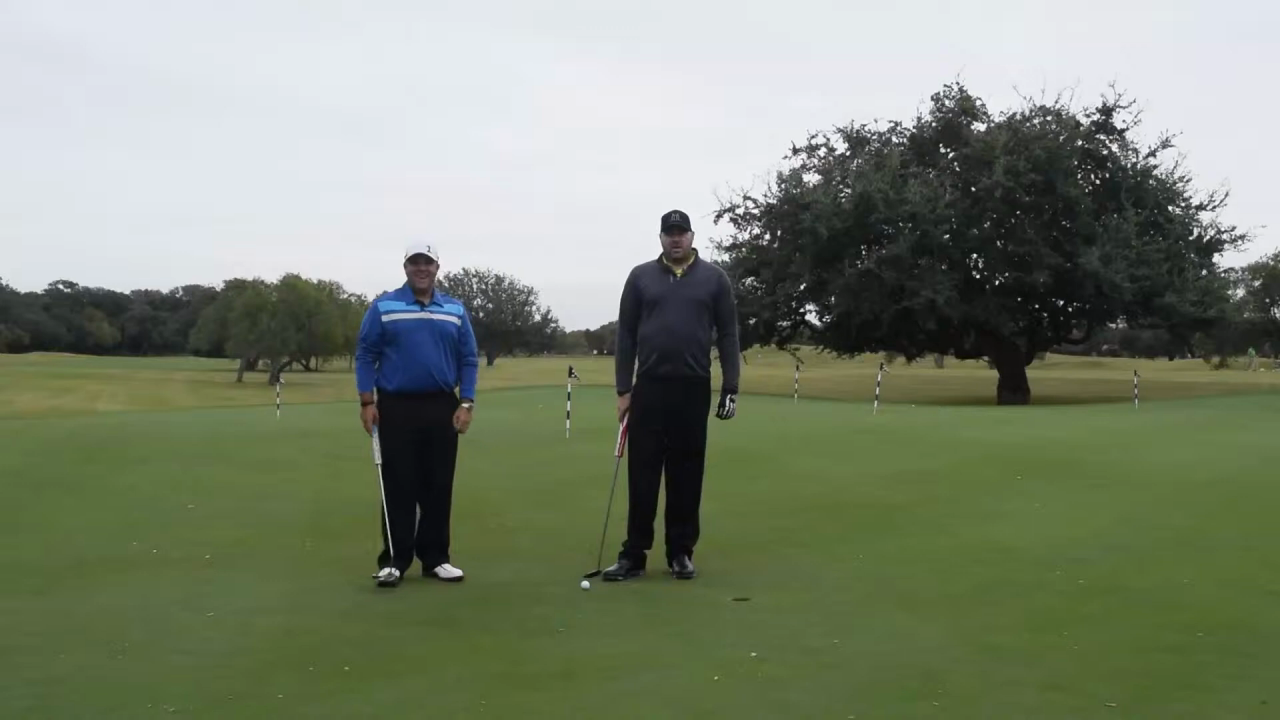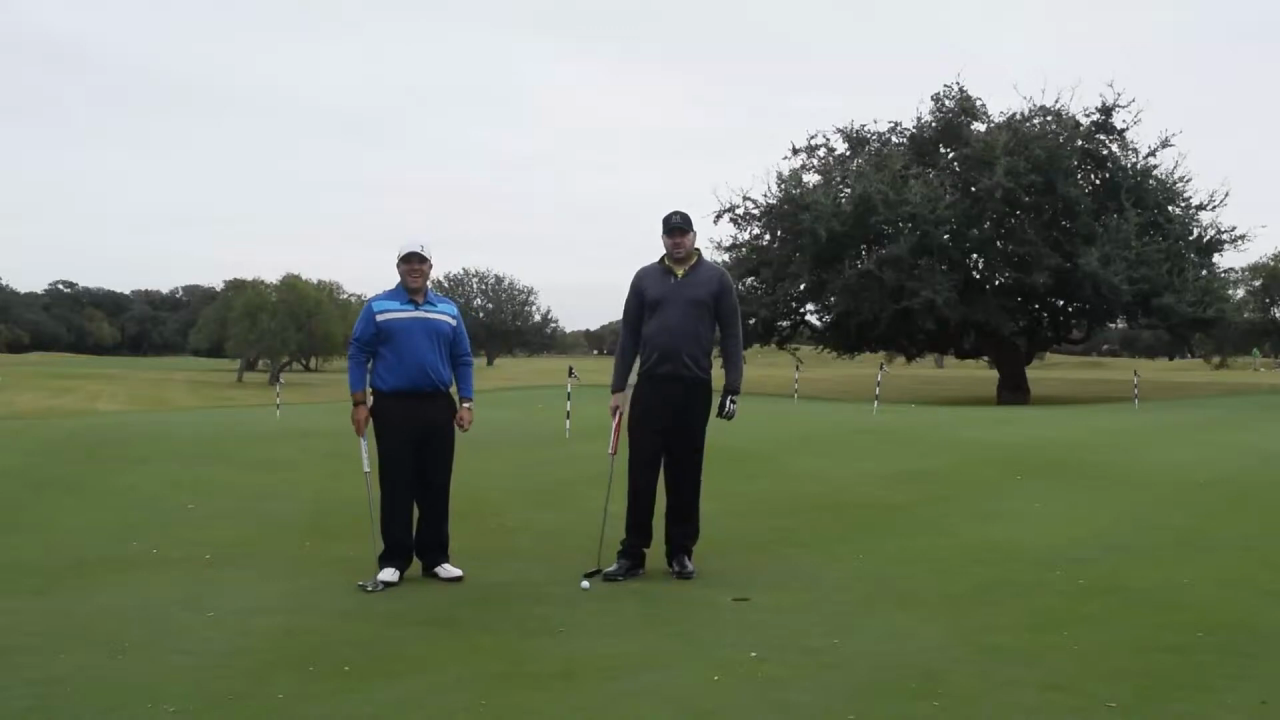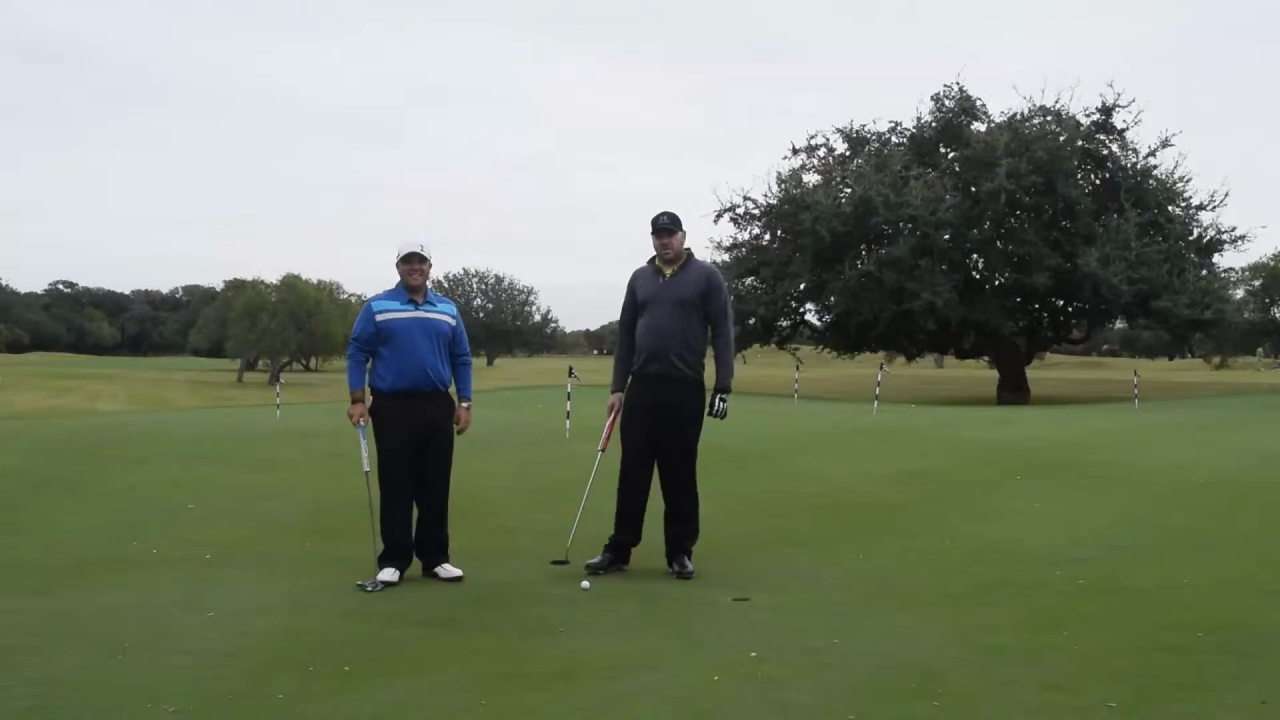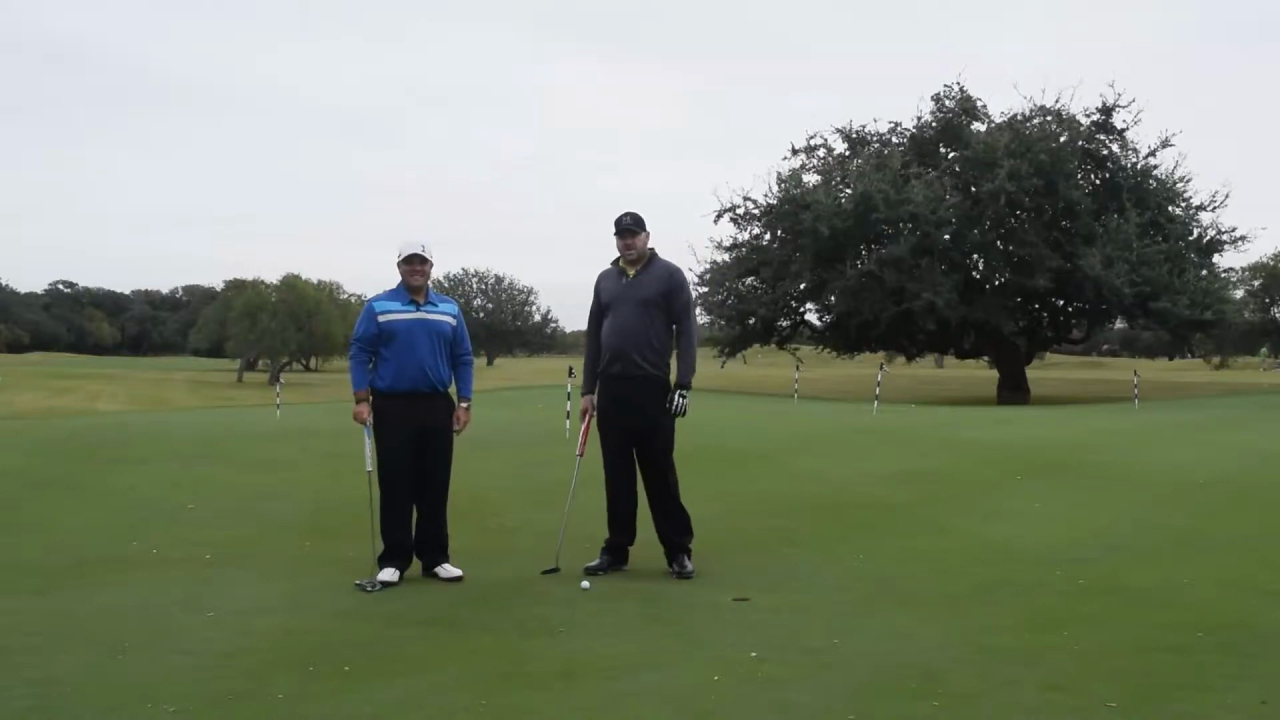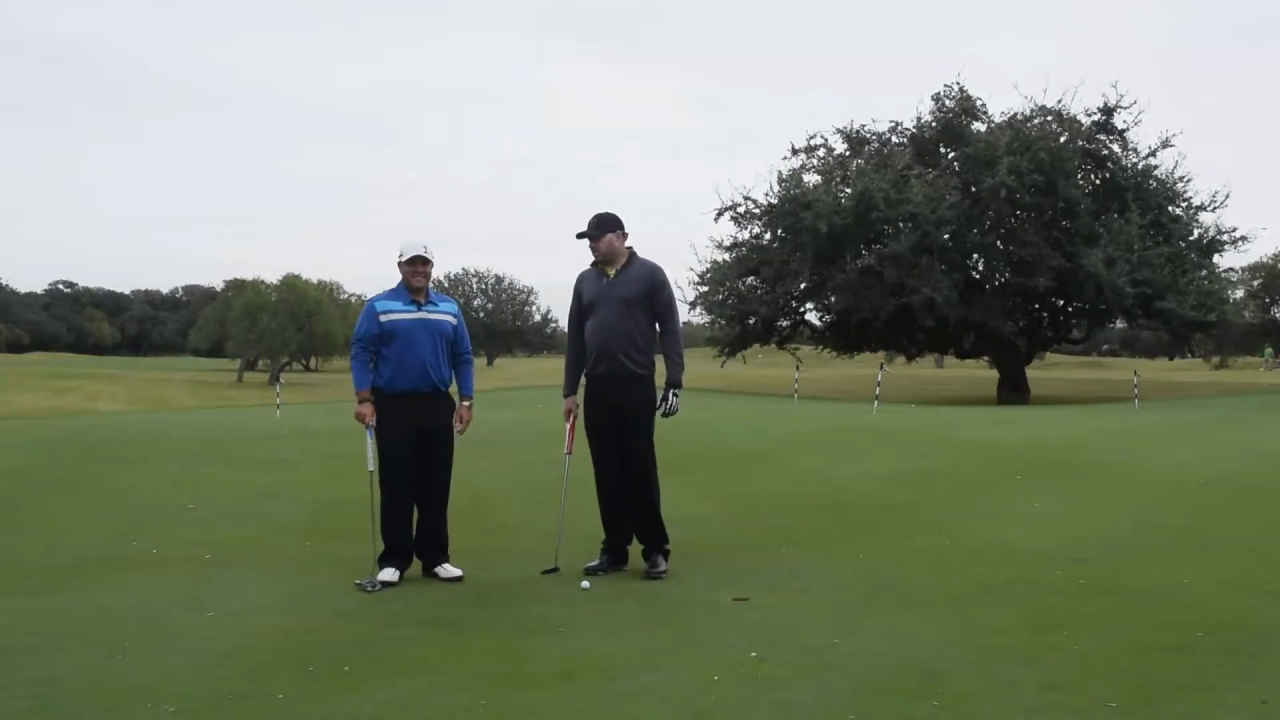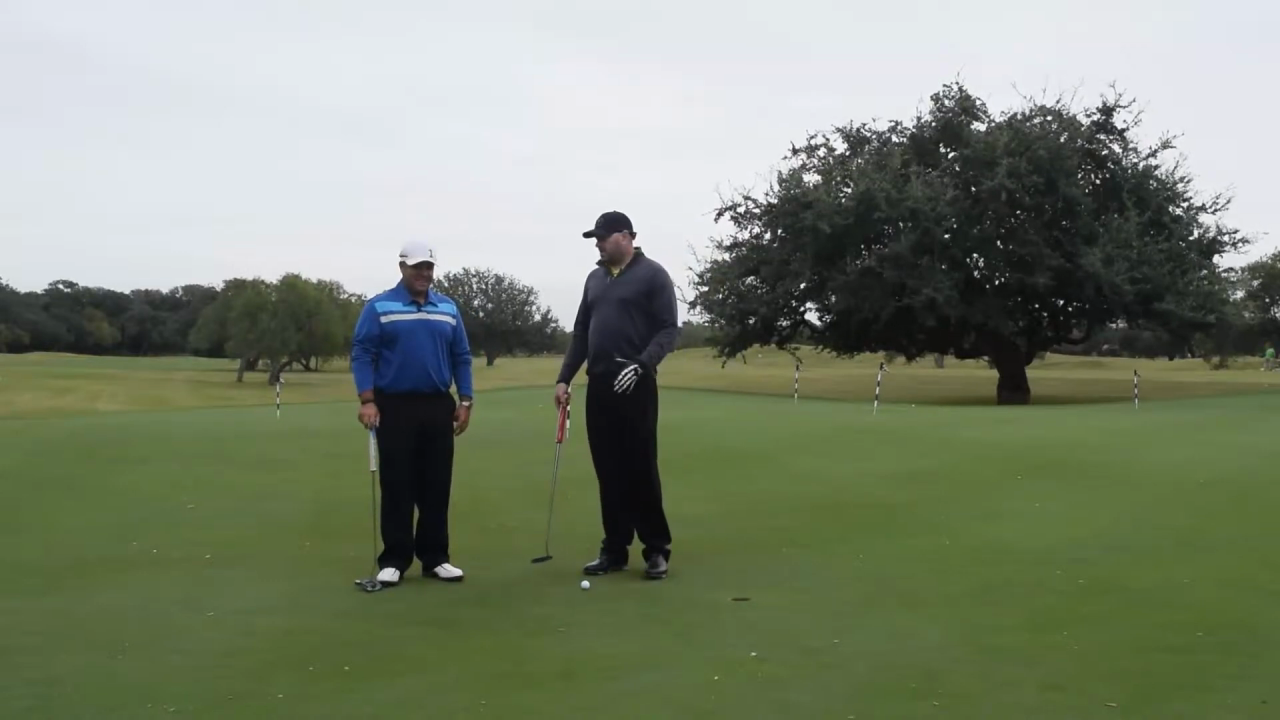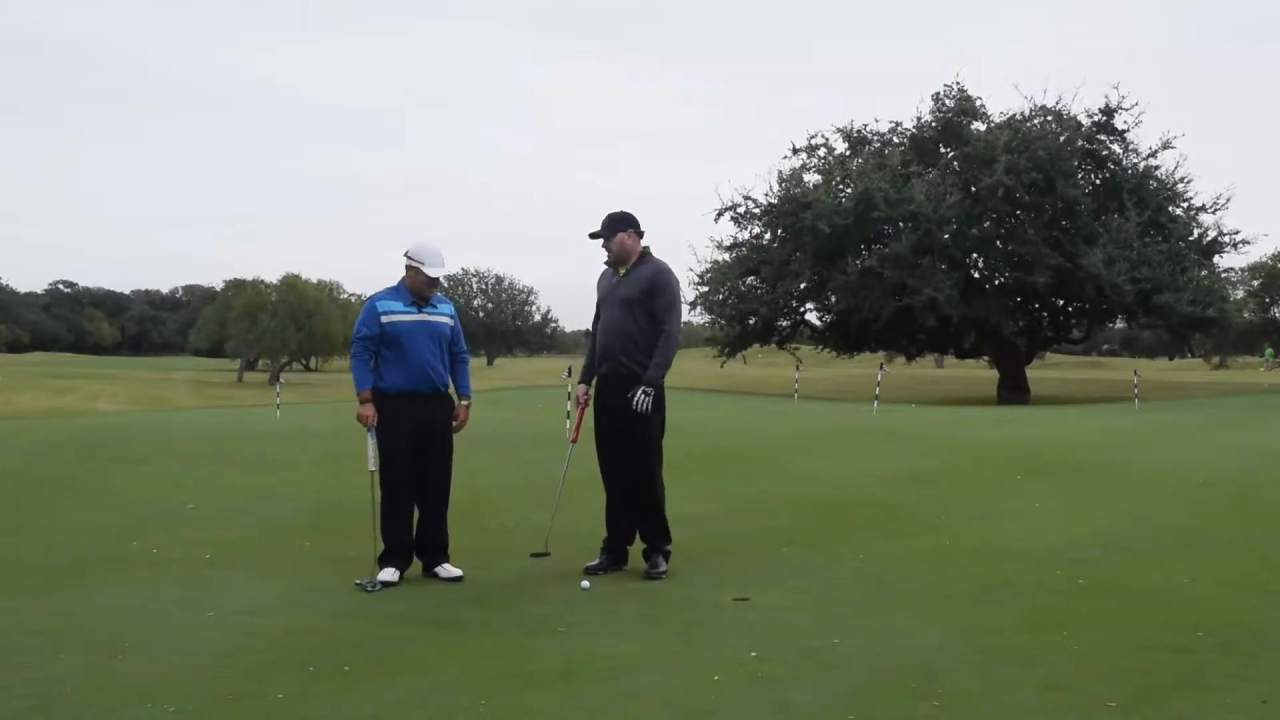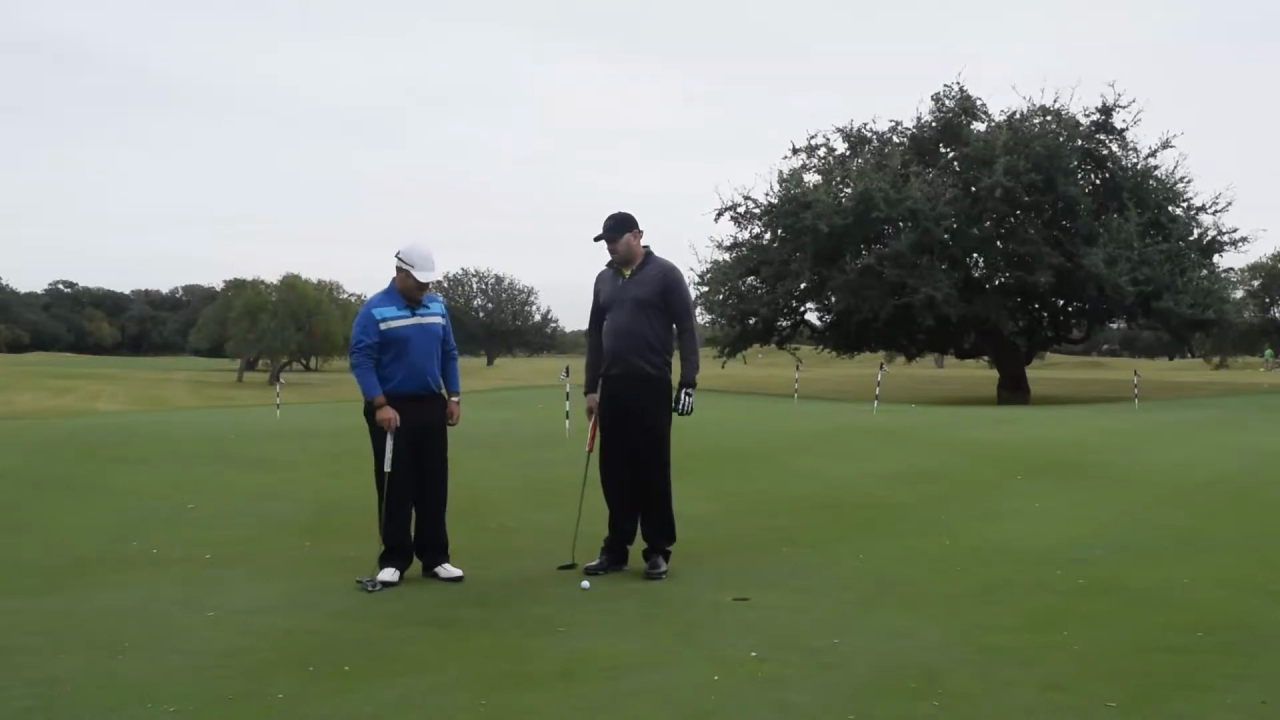
dt=0.5s
person 1, frame 1
left shoulder: (714, 278)
right shoulder: (640, 277)
left elbow: (727, 334)
right elbow: (626, 335)
left wrist: (730, 387)
right wrist: (623, 390)
left hip: (694, 389)
right hip: (649, 387)
left knee: (687, 474)
right knee: (643, 473)
left ankle: (681, 552)
right ankle: (634, 553)
person 1, frame 2
left shoulder: (716, 278)
right shoulder: (645, 277)
left elbow: (731, 335)
right elbow: (629, 334)
left wrist: (732, 388)
right wrist: (618, 387)
left hip: (694, 389)
right hip: (650, 387)
left knee: (685, 474)
right knee: (641, 472)
left ankle: (680, 551)
right ankle: (632, 553)
person 1, frame 3
left shoulder: (706, 276)
right shoulder: (639, 278)
left elbow: (722, 334)
right elbow: (626, 334)
left wrist: (723, 387)
right wrist: (618, 386)
left hip: (685, 388)
right hip: (642, 387)
left knee: (680, 473)
right knee: (632, 470)
left ankle: (680, 551)
right ankle: (619, 548)
person 1, frame 4
left shoulder: (669, 275)
right shoulder: (605, 279)
left elbow: (686, 332)
right elbow: (594, 337)
left wrist: (683, 384)
right wrist: (588, 389)
left hip: (653, 387)
right hip: (611, 388)
left knee: (659, 470)
right knee: (616, 472)
left ankle: (678, 549)
right ankle: (616, 549)
person 1, frame 5
left shoulder: (649, 274)
right shoulder: (585, 280)
left elbow: (670, 330)
right elbow: (575, 338)
left wrist: (673, 383)
right wrist: (570, 390)
left hip: (636, 385)
right hip: (597, 388)
left knee: (640, 469)
right knee: (607, 471)
left ankle: (655, 549)
right ankle: (615, 549)
person 1, frame 6
left shoulder: (652, 275)
right shoulder: (595, 278)
left elbow: (668, 329)
right elbow: (581, 332)
left wrist: (642, 365)
right wrist: (564, 377)
left hip: (636, 387)
right hip: (599, 386)
left knee: (641, 469)
right knee: (608, 471)
left ankle: (657, 548)
right ankle: (615, 548)
person 1, frame 7
left shoulder: (658, 274)
right shoulder: (607, 277)
left elbow: (669, 333)
left wrist: (651, 383)
right wrist: (585, 378)
left hip: (642, 389)
right hip: (608, 386)
left knee: (645, 471)
right knee: (613, 471)
left ankle: (657, 550)
right ankle: (615, 548)
person 1, frame 8
left shoulder: (664, 274)
right shoulder: (604, 279)
left elbow: (686, 329)
right elbow: (595, 336)
left wrist: (687, 382)
right wrist: (591, 387)
left hip: (651, 387)
right hip: (613, 387)
left knee: (652, 470)
right knee: (614, 471)
left ankle: (658, 550)
right ankle: (616, 548)
person 2, frame 1
left shoulder: (456, 310)
right shoulder: (383, 307)
left elbow: (468, 360)
right elbow: (366, 355)
left wrist: (466, 404)
right wrist: (367, 402)
left hip: (442, 407)
right hip: (396, 407)
left knee: (438, 486)
right knee: (398, 486)
left ankle: (435, 557)
right ankle: (394, 560)
person 2, frame 2
left shoulder: (449, 310)
right shoulder: (377, 307)
left elbow: (462, 359)
right elbow: (358, 355)
left wrist: (466, 403)
right wrist: (359, 402)
left hip: (438, 407)
right hip: (393, 407)
left knee: (436, 486)
right knee: (396, 486)
left ankle: (435, 557)
right ankle: (393, 560)
person 2, frame 3
left shoulder: (448, 310)
right shoulder: (376, 307)
left elbow: (462, 359)
right elbow: (357, 354)
left wrist: (464, 402)
right wrist: (357, 399)
left hip: (437, 407)
right hip: (392, 407)
left knee: (436, 486)
right knee: (395, 486)
left ankle: (435, 558)
right ankle: (394, 560)
person 2, frame 4
left shoulder: (450, 309)
right shoulder: (378, 307)
left elbow: (463, 358)
right elbow: (359, 354)
left wrist: (463, 402)
right wrist: (362, 399)
left hip: (436, 406)
right hip: (392, 407)
left knee: (435, 487)
right knee: (395, 486)
left ankle: (435, 557)
right ankle: (393, 560)
person 2, frame 5
left shoulder: (449, 308)
right shoulder: (378, 306)
left elbow: (463, 356)
right elbow: (361, 353)
left wrist: (466, 400)
right wrist: (364, 399)
left hip: (437, 405)
right hip: (393, 406)
left knee: (436, 486)
right knee: (396, 486)
left ankle: (435, 557)
right ankle: (394, 560)
person 2, frame 6
left shoulder: (448, 308)
right shoulder: (378, 307)
left elbow: (462, 357)
right elbow: (362, 355)
left wrist: (465, 401)
right wrist: (367, 400)
left hip: (437, 406)
right hip: (394, 407)
left knee: (436, 486)
right knee: (397, 486)
left ankle: (435, 557)
right ankle: (394, 560)
person 2, frame 7
left shoulder: (446, 308)
right shoulder: (379, 305)
left elbow: (459, 356)
right elbow: (360, 353)
left wrist: (463, 400)
right wrist: (365, 400)
left hip: (437, 406)
right hip: (394, 407)
left knee: (436, 486)
right knee: (396, 486)
left ankle: (435, 557)
right ankle: (394, 560)
person 2, frame 8
left shoulder: (437, 306)
right shoulder: (374, 310)
left elbow: (449, 353)
right elbow: (361, 360)
left wrist: (453, 397)
right wrist: (380, 405)
left hip: (431, 406)
right hip: (391, 409)
left knee: (434, 485)
right knee: (395, 487)
left ankle: (435, 557)
right ankle: (394, 559)
